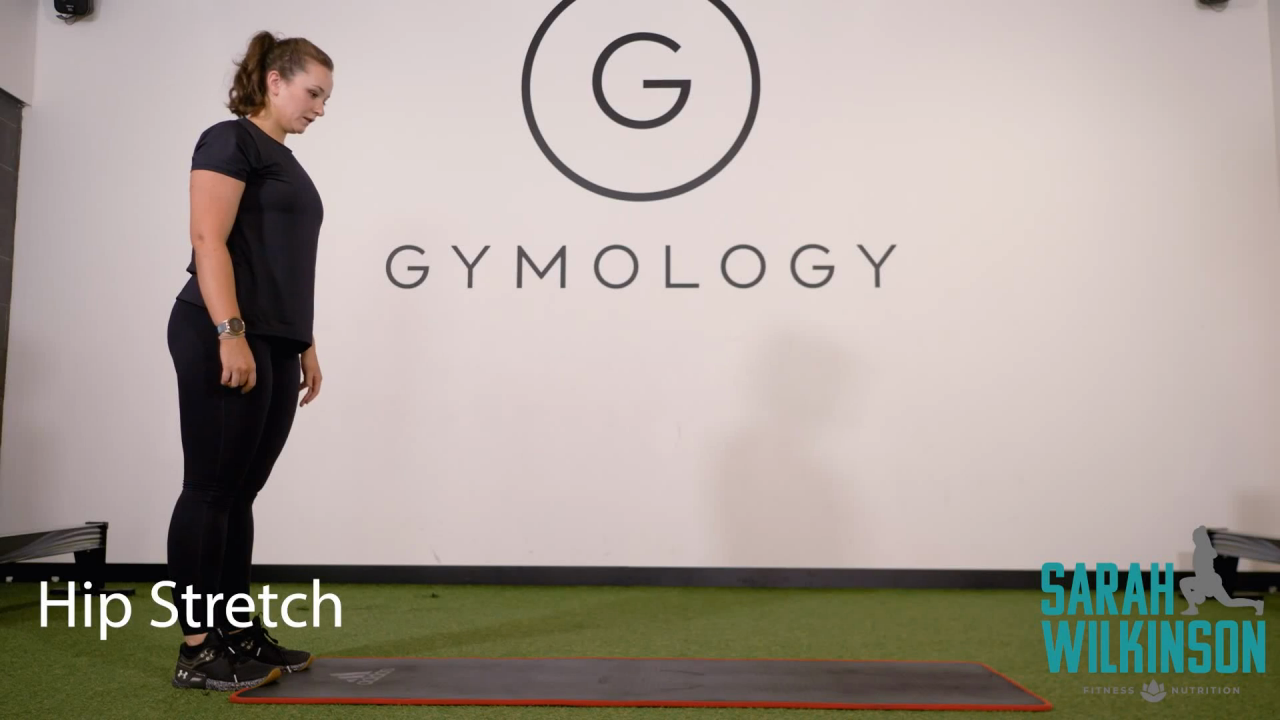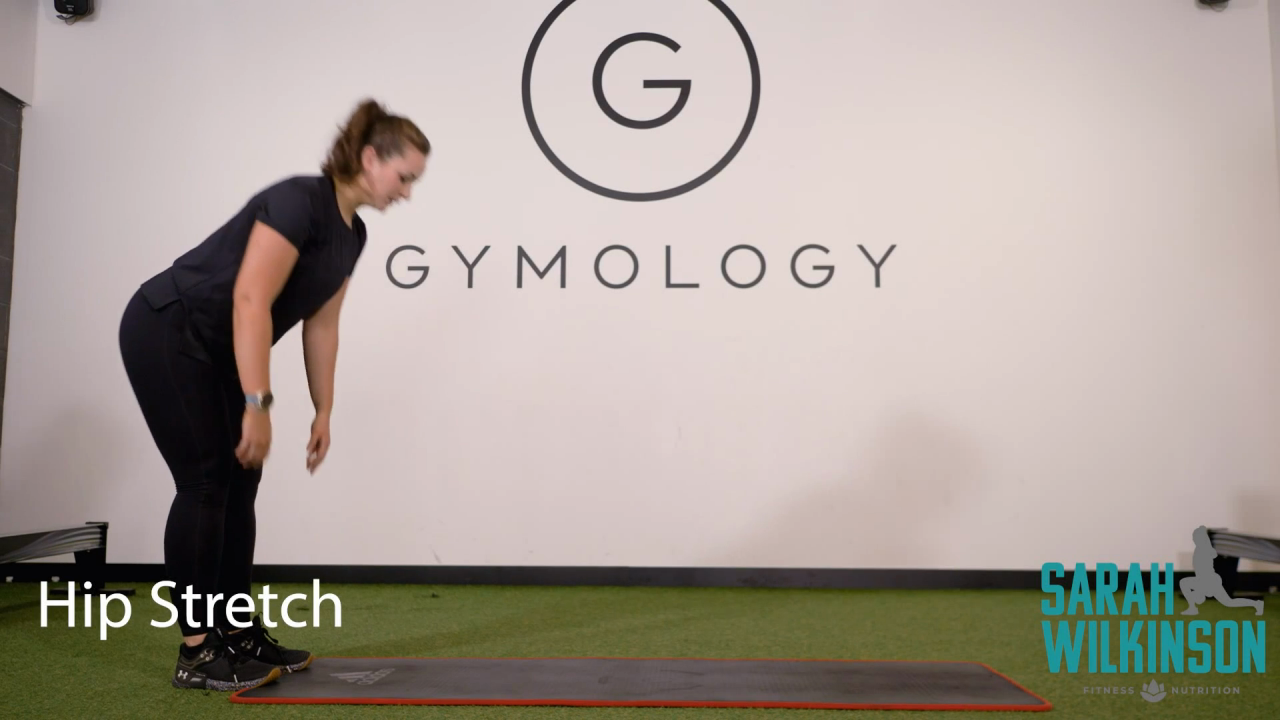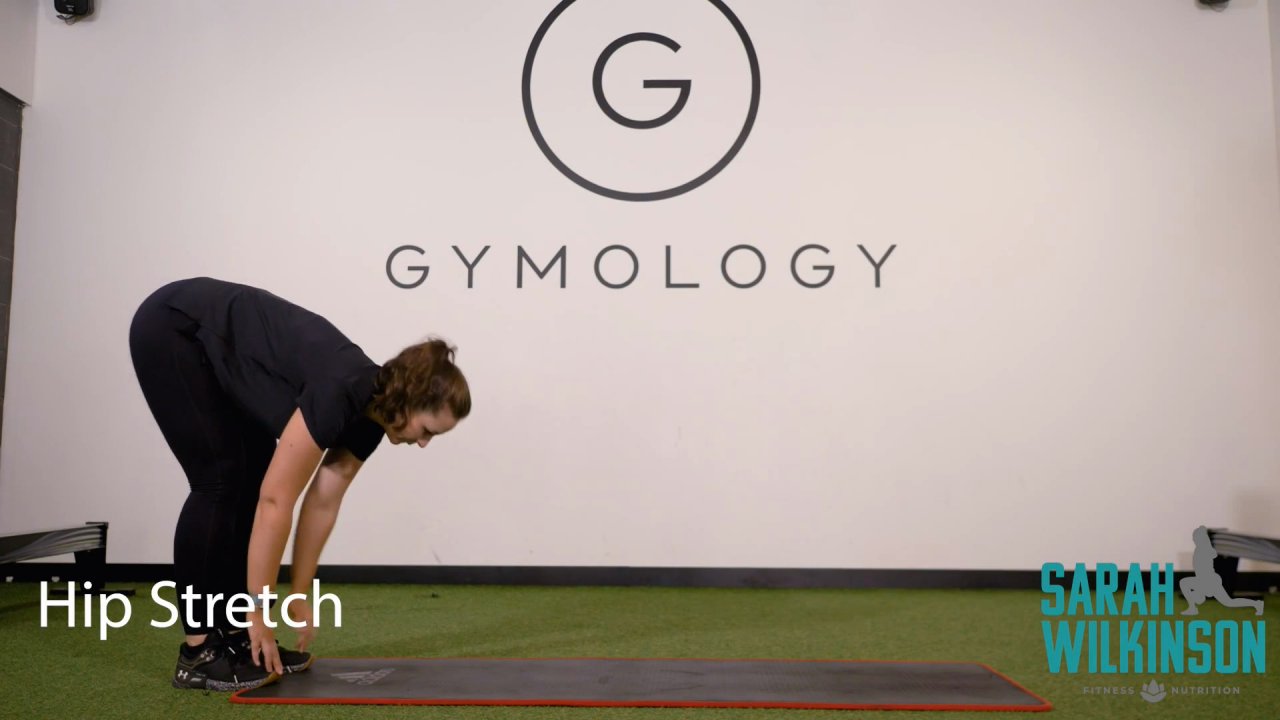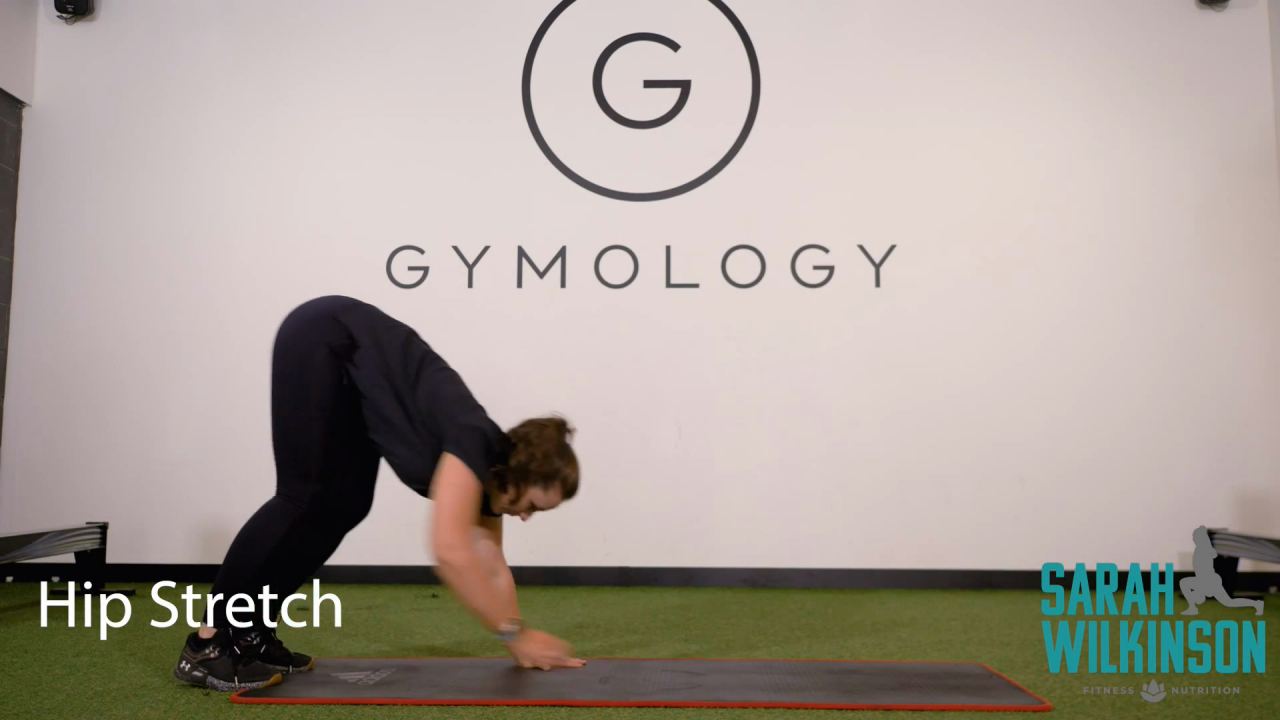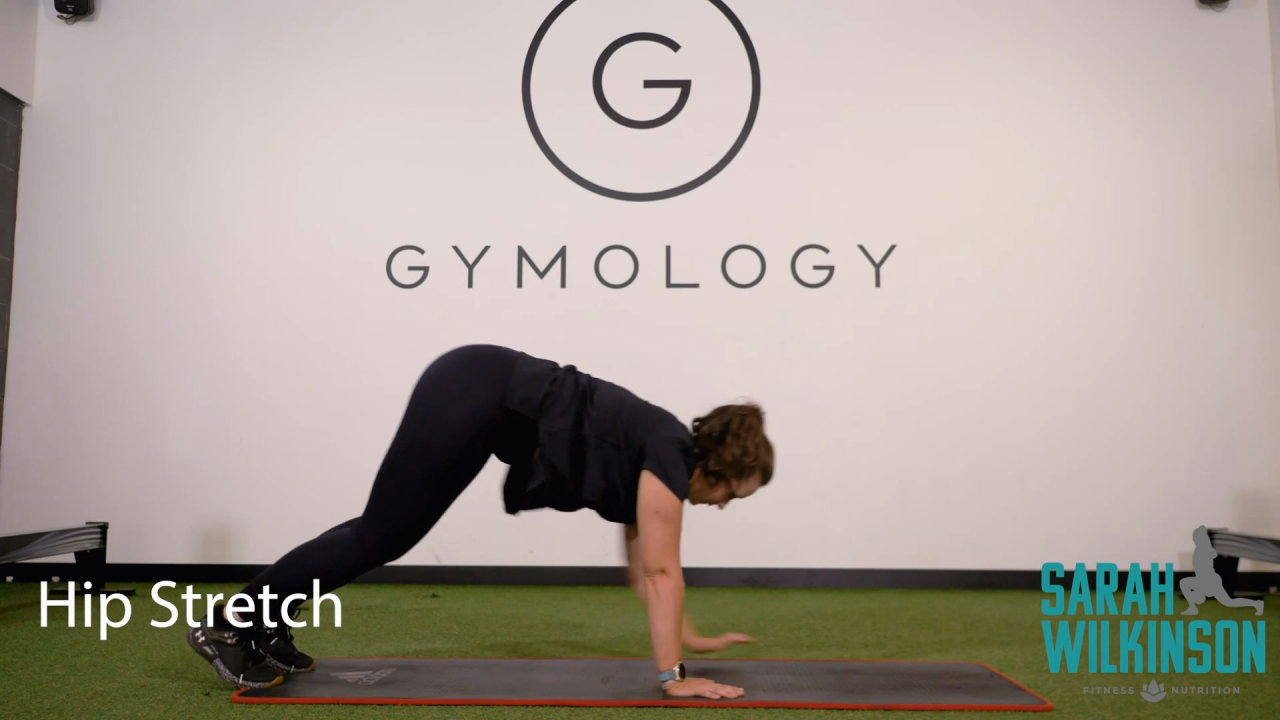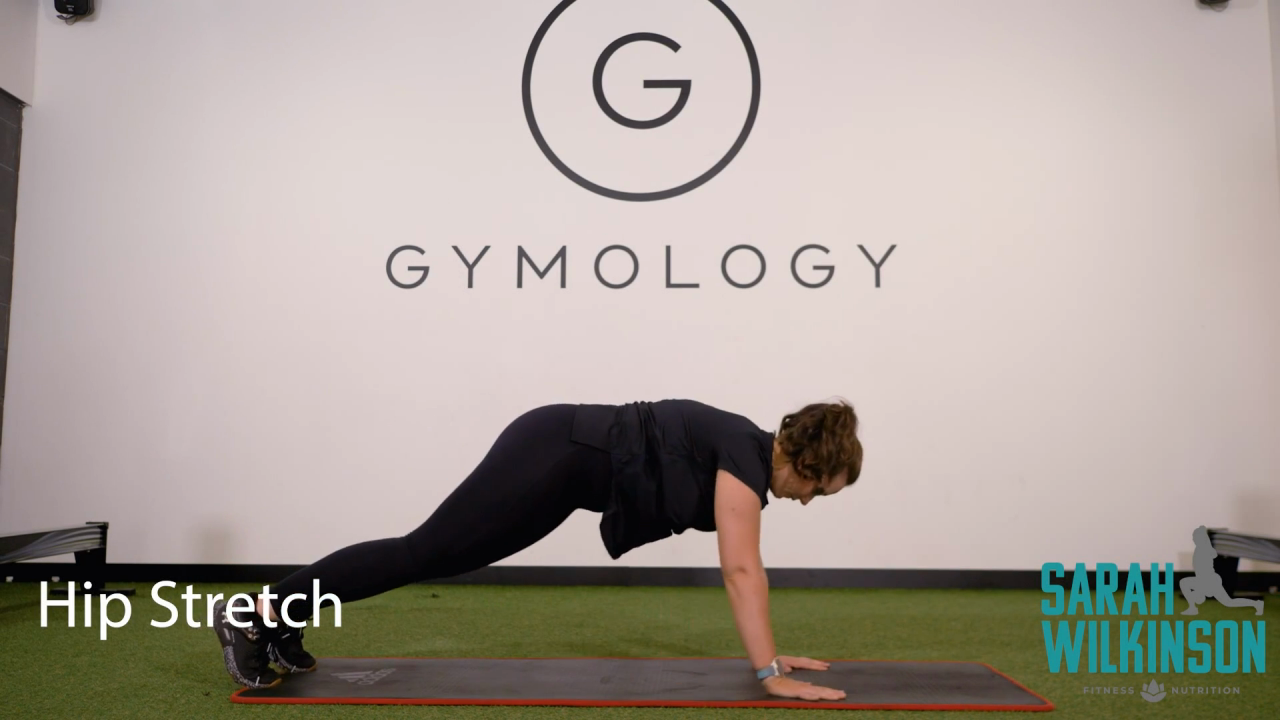
dt=0.7s
person 1, frame 1
left shoulder: (283, 161)
right shoulder: (230, 142)
right elbow: (209, 242)
left wrist: (305, 346)
right wrist: (230, 333)
left hip: (275, 346)
right hip: (227, 341)
left knee: (241, 492)
right knee: (211, 489)
left ankle: (236, 633)
right ankle: (196, 650)
person 1, frame 2
left shoulder: (351, 232)
right shoulder: (299, 201)
left elbow: (321, 325)
right elbow: (250, 302)
left wrist: (324, 410)
right wrist: (258, 403)
left hip: (218, 349)
right hip: (167, 331)
left knee: (237, 488)
right knee: (206, 482)
left ankle: (236, 632)
right ankle: (196, 649)
person 1, frame 3
left shoulder: (371, 418)
right shoulder: (340, 394)
left elbow: (322, 505)
right elbow: (275, 502)
left wrist: (299, 598)
right wrist: (259, 610)
left hip: (216, 351)
right hip: (171, 327)
left knee: (253, 479)
right knee: (220, 480)
left ankle: (235, 634)
right ankle: (198, 648)
person 1, frame 4
left shoulder: (490, 473)
right shoulder: (475, 448)
left elbow: (491, 572)
right elbow: (448, 550)
left wrist: (523, 651)
right wrist: (517, 633)
left hip: (348, 363)
right hip: (332, 340)
left knee: (346, 505)
right knee: (306, 496)
left ankle: (249, 633)
right ankle: (207, 642)
person 1, frame 5
left shoulder: (659, 462)
right shoulder: (671, 455)
left elbow: (648, 563)
right elbow: (658, 572)
left wrist: (686, 635)
right wrist: (671, 676)
left hip: (488, 404)
right hip: (478, 394)
left knee: (389, 532)
right knee: (381, 533)
left ankle: (264, 627)
right ankle: (227, 624)
person 1, frame 6
left shoulder: (752, 475)
right shoulder: (746, 455)
left elbow: (749, 569)
right elbow: (738, 572)
left wrist: (772, 656)
right wrist: (771, 674)
left hip: (564, 474)
right hip: (553, 454)
left knee: (436, 560)
right knee: (423, 553)
left ankle: (284, 619)
right ankle: (256, 614)
